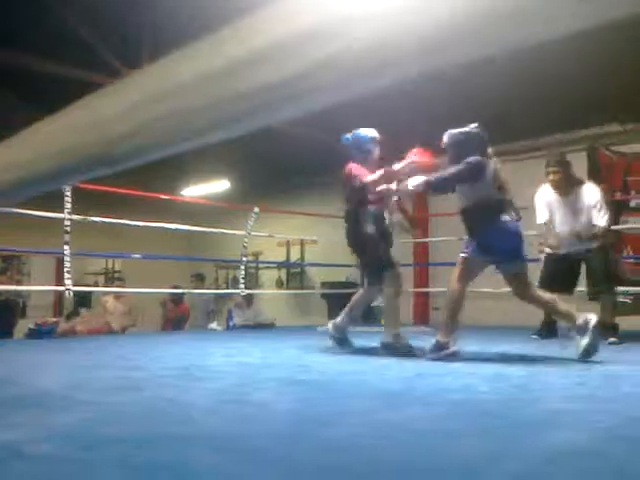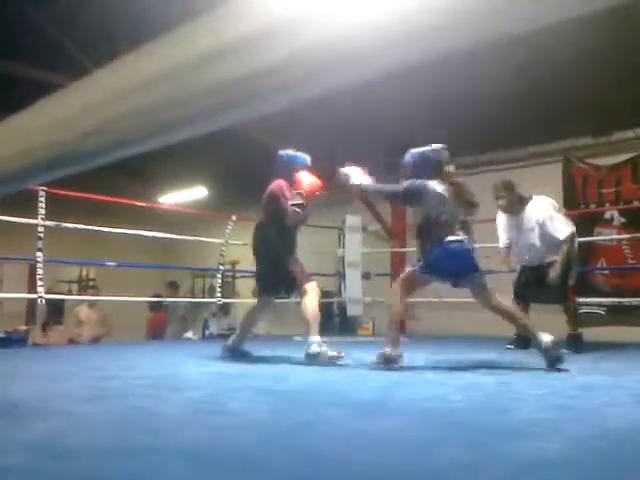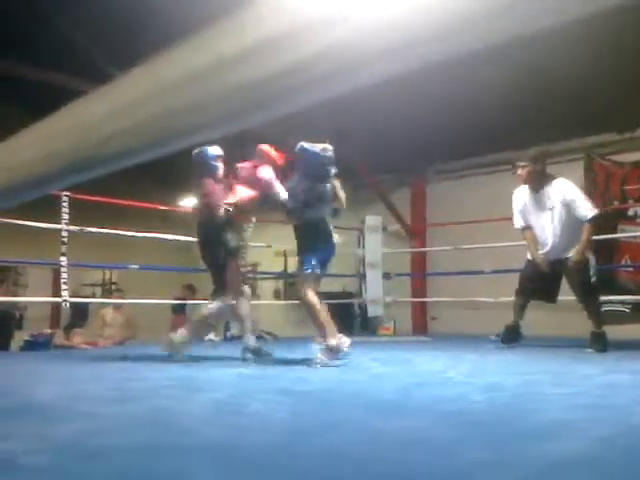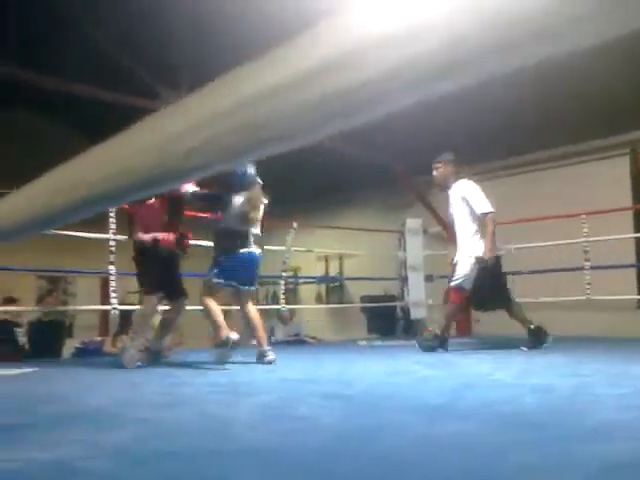
dt=1s
person 1, frame 1
left shoulder: (474, 164)
right shoulder: (480, 167)
left elbow: (441, 181)
right elbow: (444, 184)
left wrist: (418, 182)
right wrist: (422, 181)
left hip: (492, 231)
right hip: (506, 231)
left knee: (459, 279)
right knee: (525, 290)
left ankle: (445, 341)
right ankle: (582, 321)
person 1, frame 2
left shoulder: (419, 187)
right shoulder: (451, 187)
left elbow: (382, 191)
left wrist: (357, 183)
left hip: (441, 249)
right hip: (461, 248)
left knee: (401, 288)
right knee: (490, 300)
left ankle: (392, 350)
right ankle: (541, 341)
person 1, frame 3
left shoulder: (319, 187)
right shoulder: (302, 180)
left elbow: (294, 211)
left hip: (317, 244)
right hip: (312, 243)
left knee: (306, 291)
right knee: (310, 291)
left ankle: (331, 343)
right ankle: (336, 338)
person 1, frame 4
left shoulder: (230, 197)
right shoulder: (258, 201)
left elbow: (203, 199)
left hip: (231, 254)
right hip: (252, 254)
left knee: (208, 297)
right knee: (245, 302)
left ankle: (226, 336)
right ankle: (265, 350)
person 2, frame 1
left shoulder: (370, 169)
right shoulder: (353, 169)
right elbow: (370, 183)
right wrist: (398, 168)
left hip: (374, 232)
right hip: (365, 232)
left knee: (374, 286)
right knee: (391, 279)
left ankle: (339, 326)
right ankle: (392, 338)
person 2, frame 2
left shoulder: (283, 187)
right shoulder: (281, 186)
left elbow: (296, 219)
right elbow: (291, 218)
left wrist: (305, 200)
right wrist: (301, 195)
left hip: (270, 251)
right hip: (275, 250)
left knee: (265, 300)
right knee: (309, 288)
left ankle: (234, 344)
right ankle: (315, 346)
person 2, frame 3
left shoulder: (219, 185)
right shoulder: (208, 185)
right elbow: (219, 216)
right wrist: (234, 202)
left hip: (225, 247)
right hip: (217, 247)
left knee: (239, 293)
right knee: (224, 298)
left ankle: (250, 343)
right ankle: (179, 337)
person 2, frame 4
left shoulder: (167, 199)
right shoulder: (136, 209)
left elbow: (182, 194)
right elbow: (135, 237)
right wrist: (155, 237)
left hip: (168, 260)
right hip: (149, 260)
left knee: (179, 304)
right knee: (153, 298)
left ankle: (155, 345)
right ankle: (132, 349)
person 3, frame 1
left shoulder: (591, 192)
right shoulder: (543, 194)
left elbow: (603, 229)
right elbow: (545, 224)
left wrist: (581, 235)
right wrist: (548, 239)
left hip: (593, 244)
right hip: (561, 248)
left knee: (604, 283)
right knee: (545, 283)
left ankle: (609, 327)
right ankle: (548, 325)
person 3, frame 2
left shoulder: (542, 208)
right shoulder: (502, 217)
left elbow: (569, 236)
right elbow: (506, 247)
left wrist: (558, 267)
right wrist: (506, 260)
left hip: (559, 255)
right hip: (532, 261)
left knee: (563, 292)
right knee: (519, 292)
left ankle: (574, 336)
right ankle: (522, 336)
person 3, frame 3
left shoulder: (564, 188)
right shoulder: (519, 195)
left elbow: (589, 218)
right elbow: (526, 228)
left wrist: (581, 250)
right wrist: (535, 254)
left hip: (571, 252)
right hip: (541, 254)
left knee: (586, 291)
right knee: (523, 289)
left ankle: (598, 334)
right ankle: (513, 329)
person 3, frame 4
left shoulder: (467, 187)
right shoulder: (453, 194)
left elbow: (488, 215)
left wrist: (489, 247)
right wrist: (458, 256)
left hip: (479, 252)
right hip: (471, 253)
left knee: (456, 291)
right knee: (502, 299)
left ankle: (442, 337)
right ankle: (535, 331)
